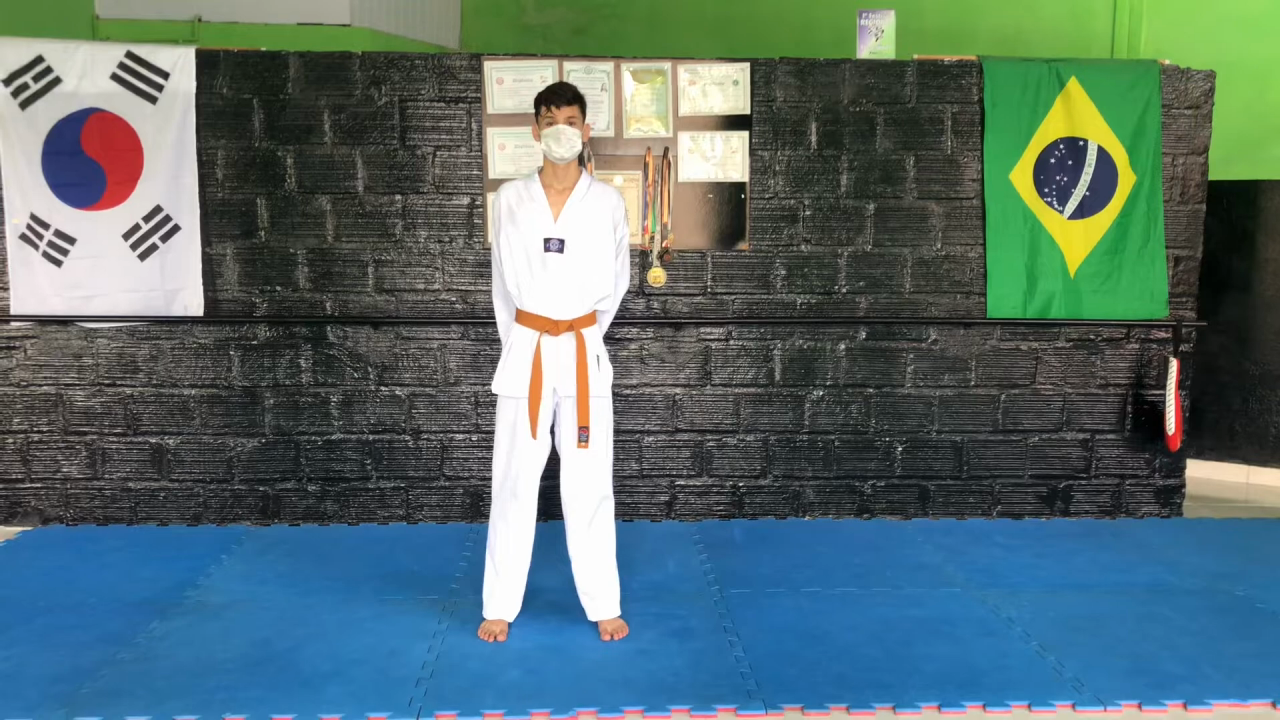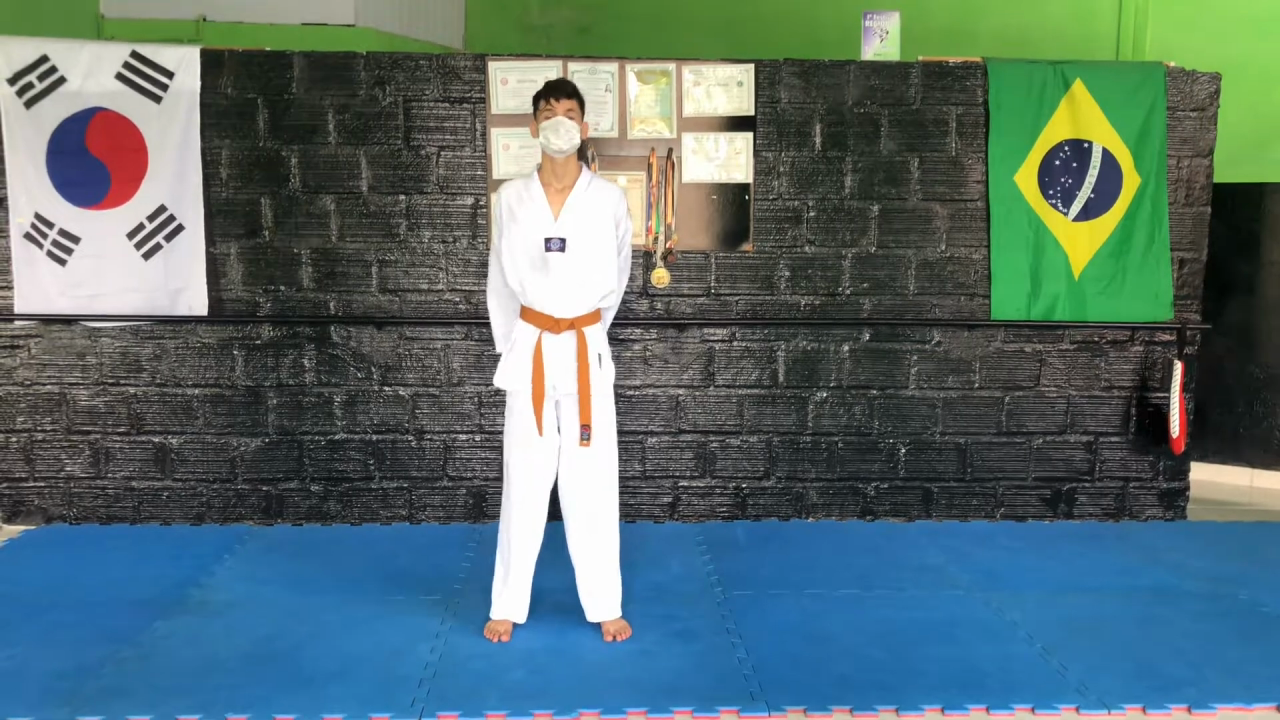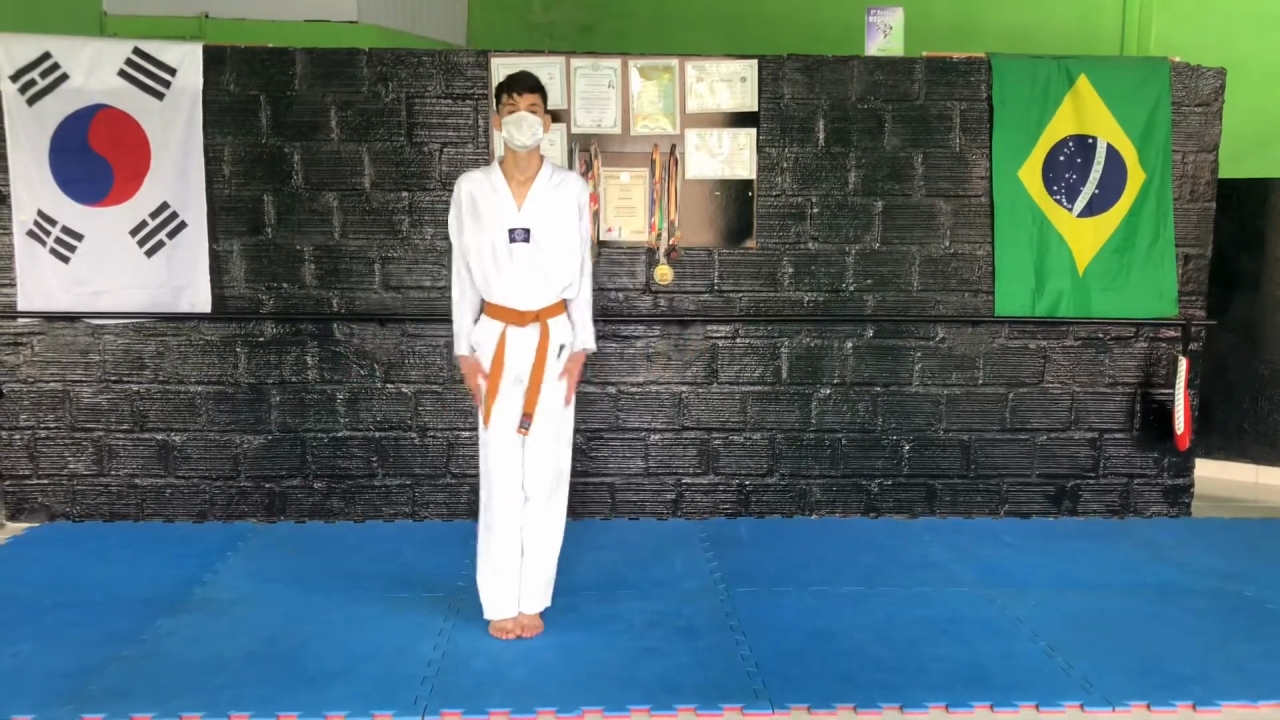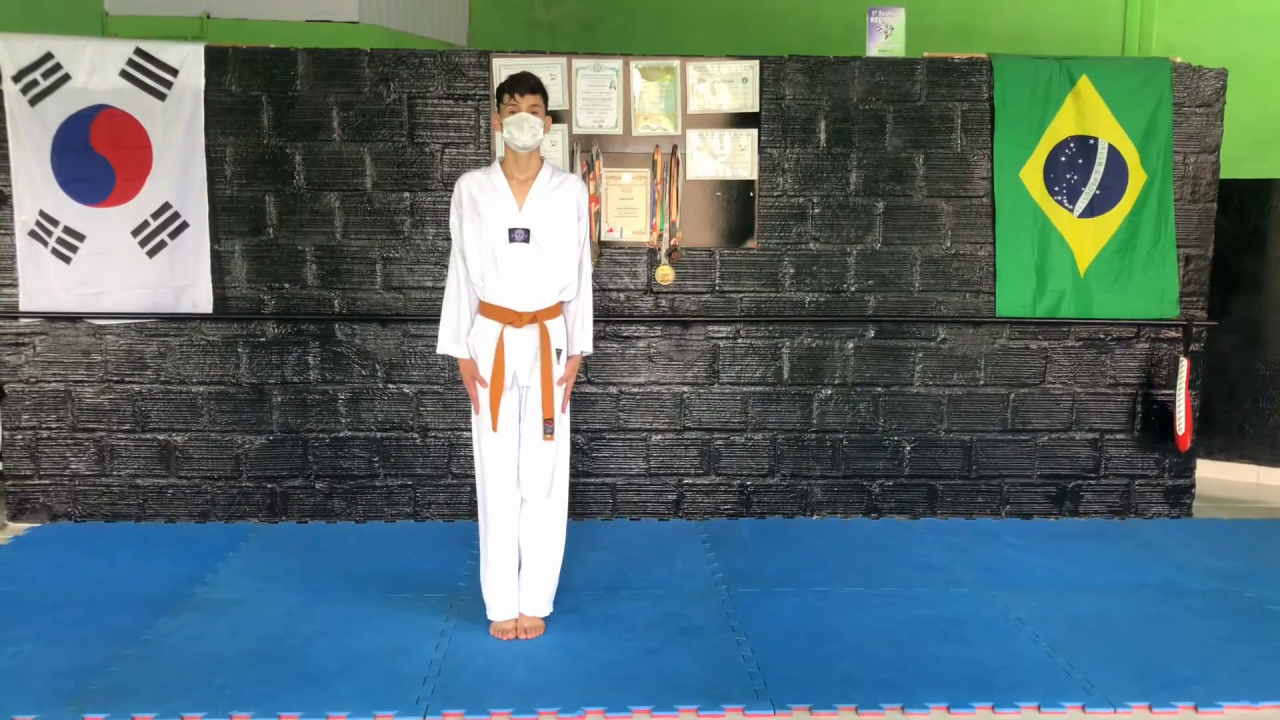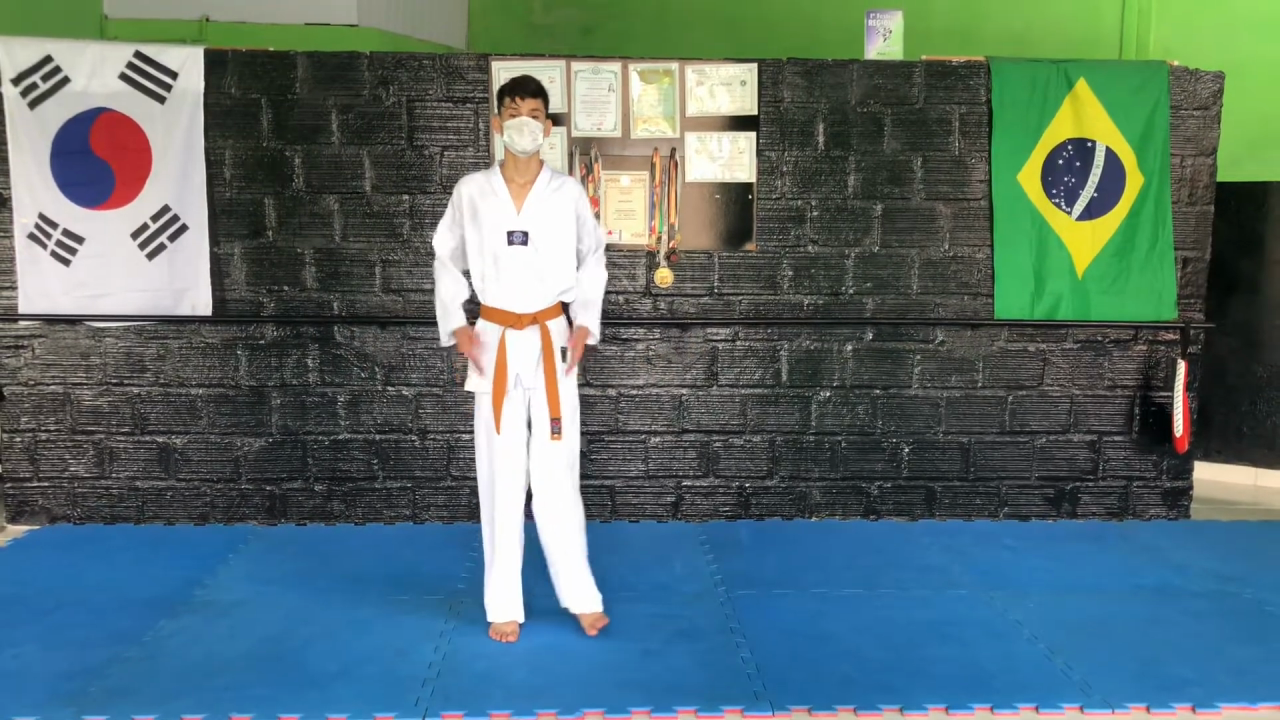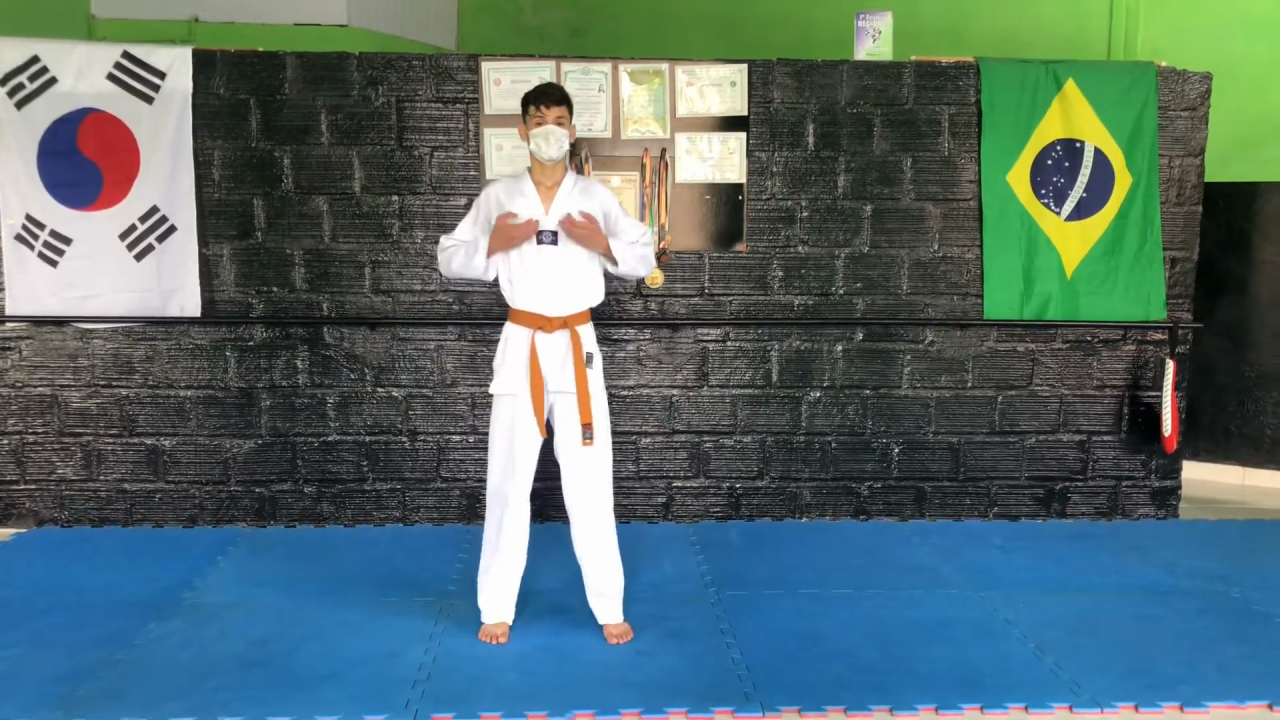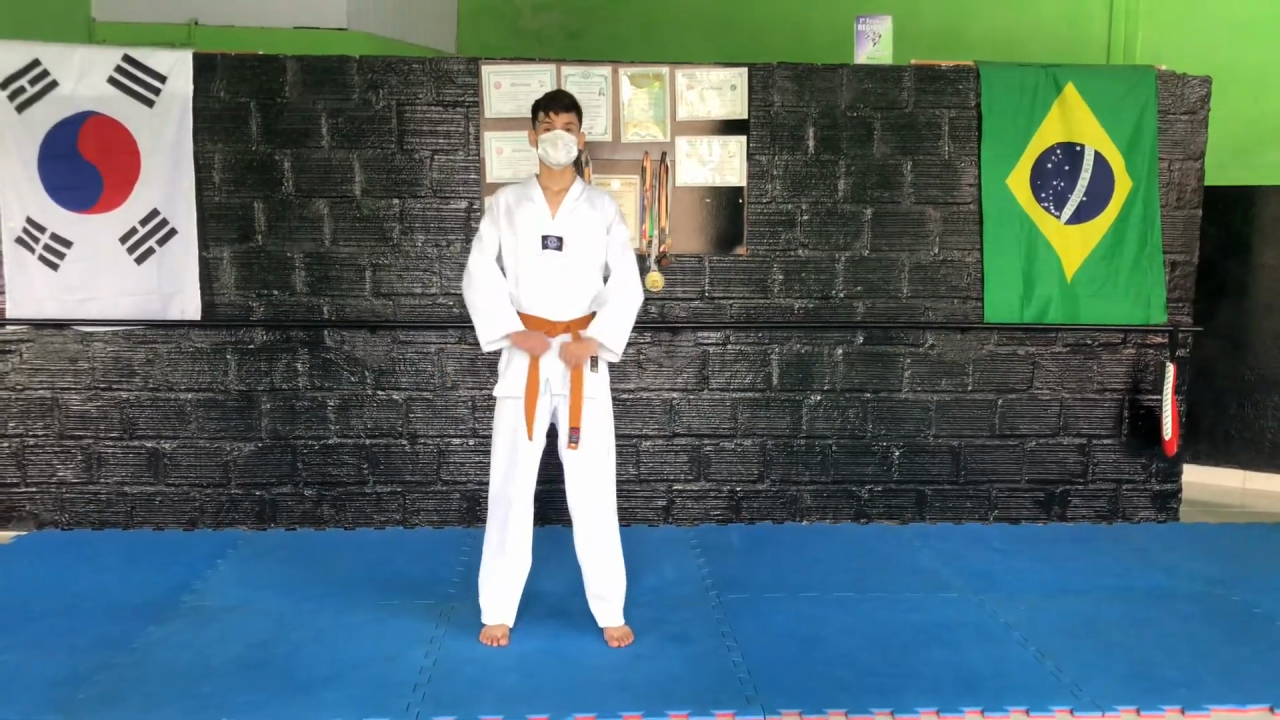
dt=0.7s
person 1, frame 1
left shoulder: (607, 201)
right shoulder: (511, 198)
left elbow: (617, 281)
right elbow: (503, 282)
left wrist: (580, 336)
right wrist: (523, 341)
left hip: (584, 352)
right hip: (527, 351)
left knee: (589, 482)
right knee: (514, 481)
left ankle: (603, 604)
right ankle: (501, 605)
person 1, frame 2
left shoulder: (607, 196)
right shoulder: (510, 198)
left elbow: (615, 275)
right elbow: (501, 280)
left wrist: (584, 332)
right wrist: (510, 346)
left hip: (584, 349)
right hip: (529, 349)
left knee: (591, 483)
right knee: (524, 481)
left ankle: (604, 606)
right ankle: (507, 606)
person 1, frame 3
left shoulder: (570, 188)
right shoulder: (470, 188)
left elbow: (580, 273)
right elbow: (463, 274)
left wrist: (580, 348)
right wrist: (465, 353)
left hip: (551, 341)
right hip: (495, 341)
left knee: (546, 477)
right knee: (499, 479)
left ankle: (530, 600)
right ankle: (500, 602)
person 1, frame 4
left shoulder: (570, 190)
right shoulder: (471, 189)
left elbow: (580, 274)
right elbow: (461, 272)
left wrist: (577, 350)
right wrist: (462, 352)
left hip: (549, 340)
right hip: (491, 341)
left knee: (544, 477)
right knee: (497, 476)
left ankle: (535, 601)
right ankle: (502, 603)
person 1, frame 5
left shoulder: (568, 193)
right shoulder: (471, 191)
left elbow: (593, 262)
right elbow: (447, 262)
left wrist: (584, 325)
right wrist: (457, 326)
left hip: (551, 341)
right hip: (493, 344)
left knee: (556, 478)
right knee: (500, 479)
left ankle: (581, 594)
right ankle: (504, 605)
person 1, frame 6
left shoulder: (596, 196)
right shoulder: (498, 196)
left elbow: (645, 256)
right elbow: (449, 256)
left wrist: (604, 244)
right wrist: (492, 244)
left hip: (577, 346)
right hip: (521, 347)
left knee: (590, 481)
right knee: (508, 480)
left ankle: (609, 608)
right ankle: (497, 607)
person 1, frame 7
left shoulder: (602, 207)
right shoulder: (506, 202)
left elbow: (626, 283)
right elbow: (479, 275)
left wrist: (595, 341)
right wrist: (514, 333)
left hip: (582, 355)
right hip: (524, 353)
left knee: (593, 484)
right knee: (510, 482)
left ankle: (609, 610)
right ankle: (499, 610)
